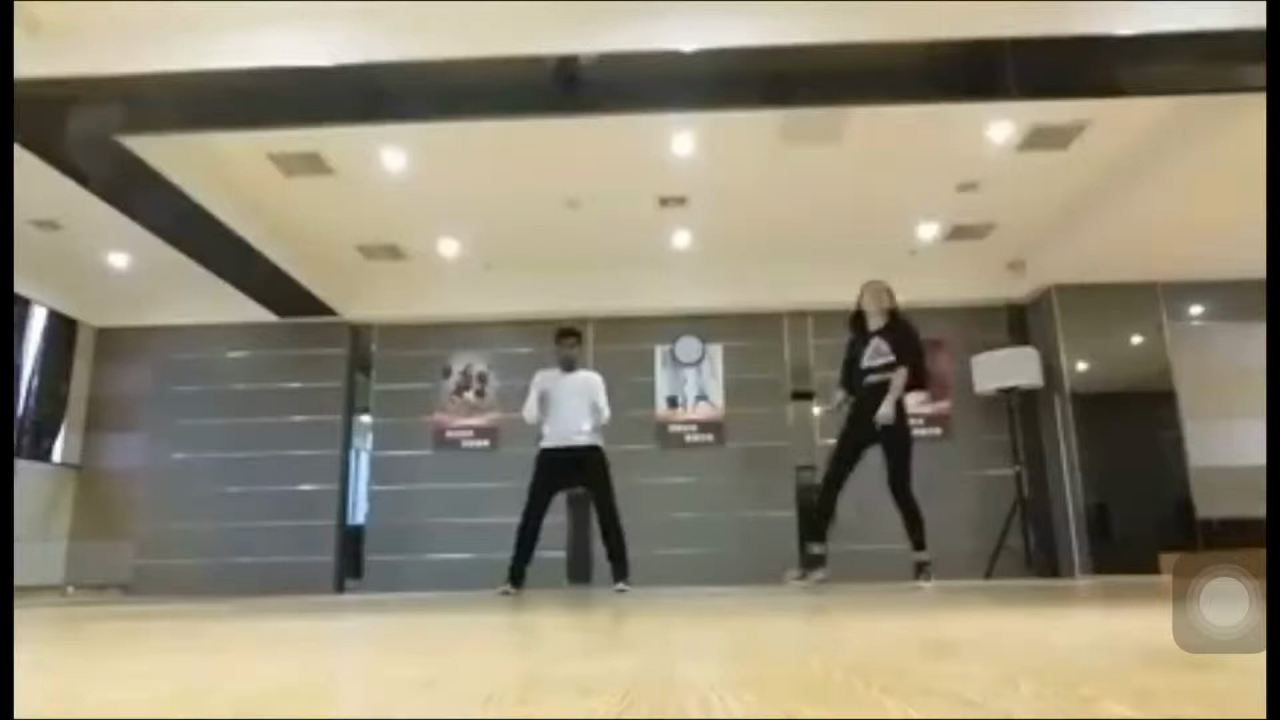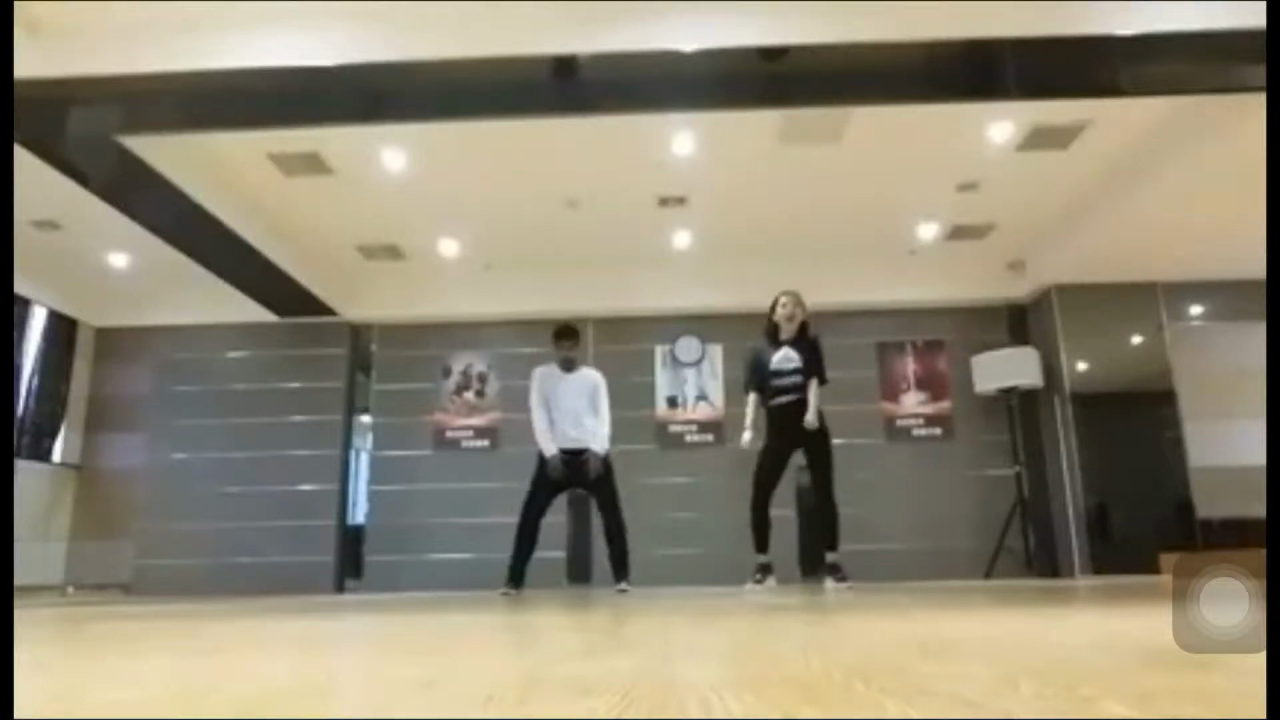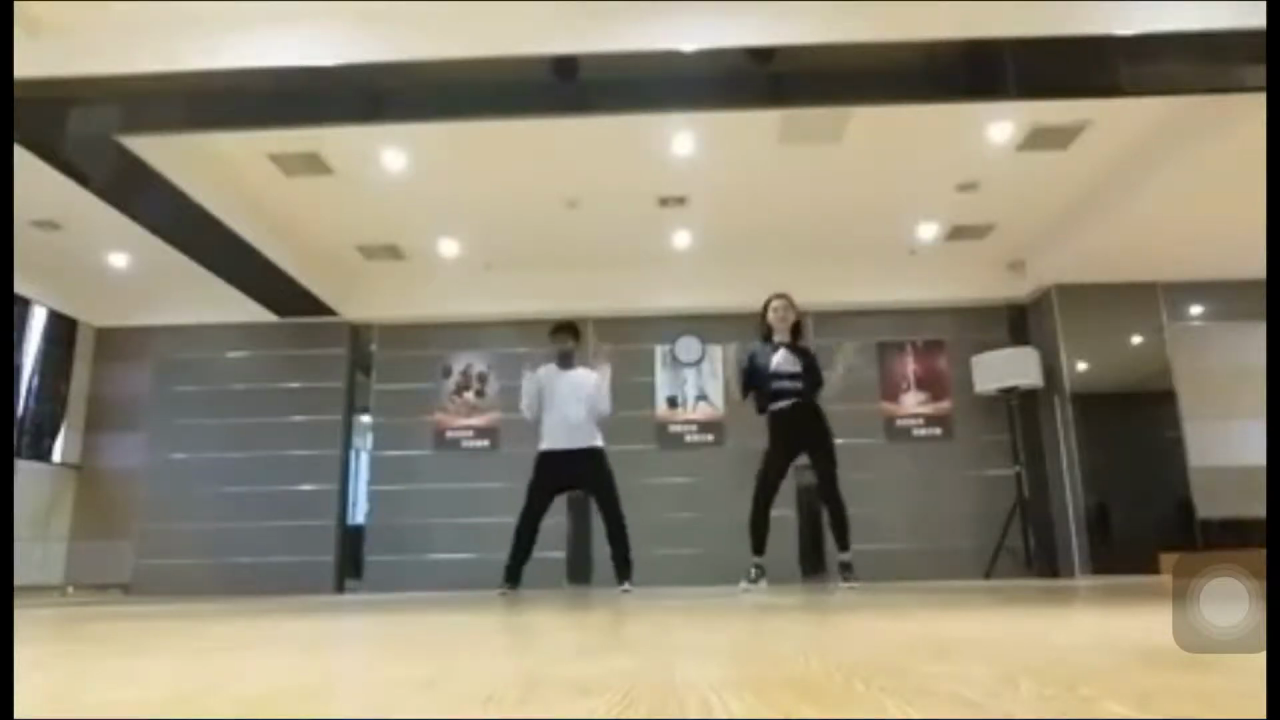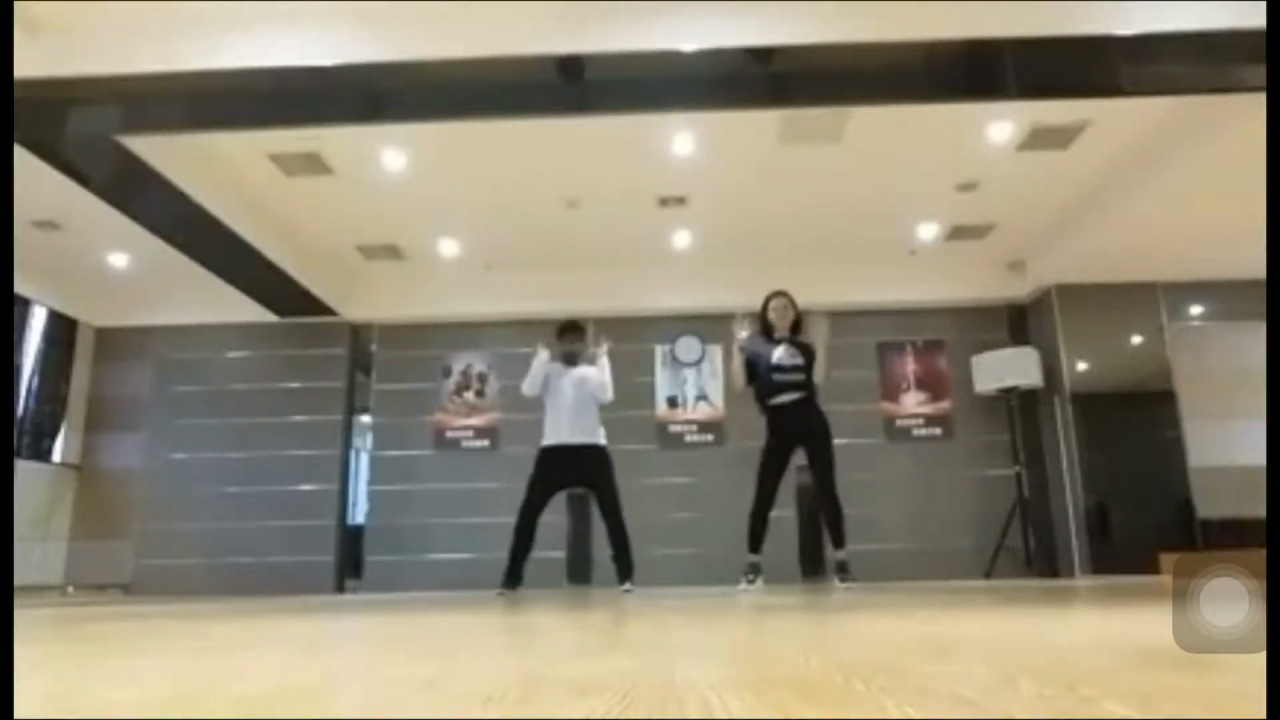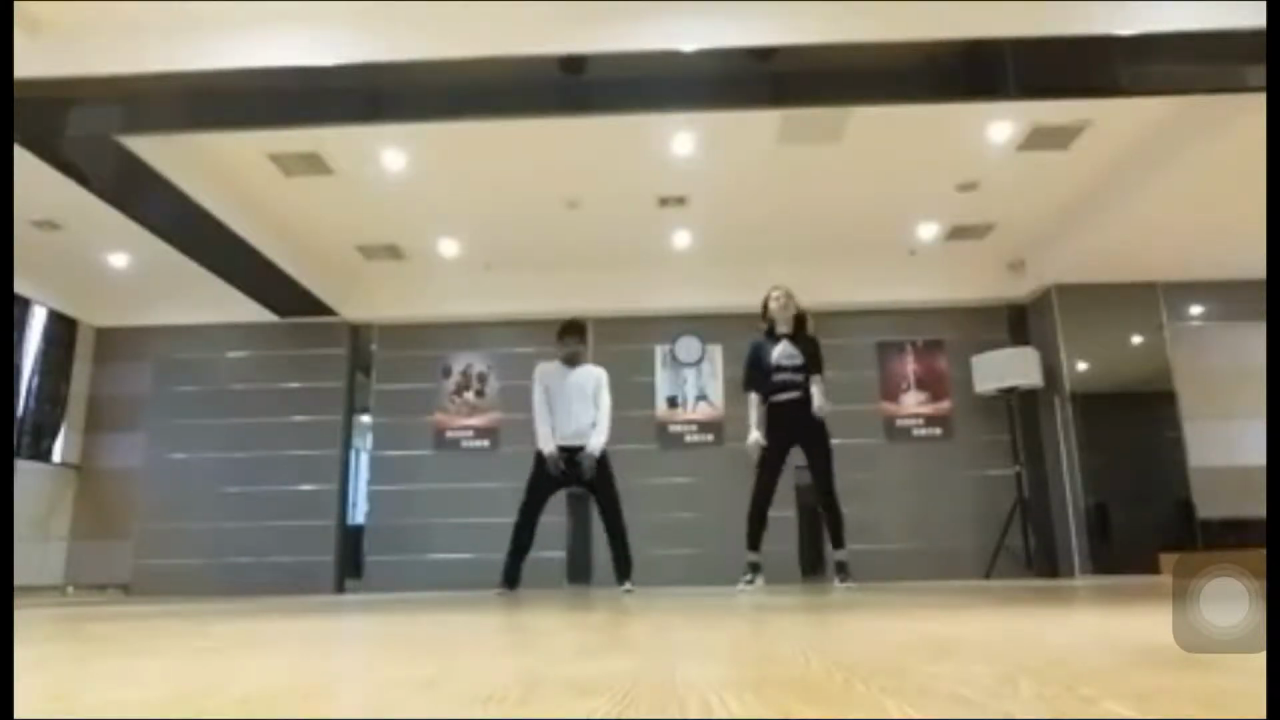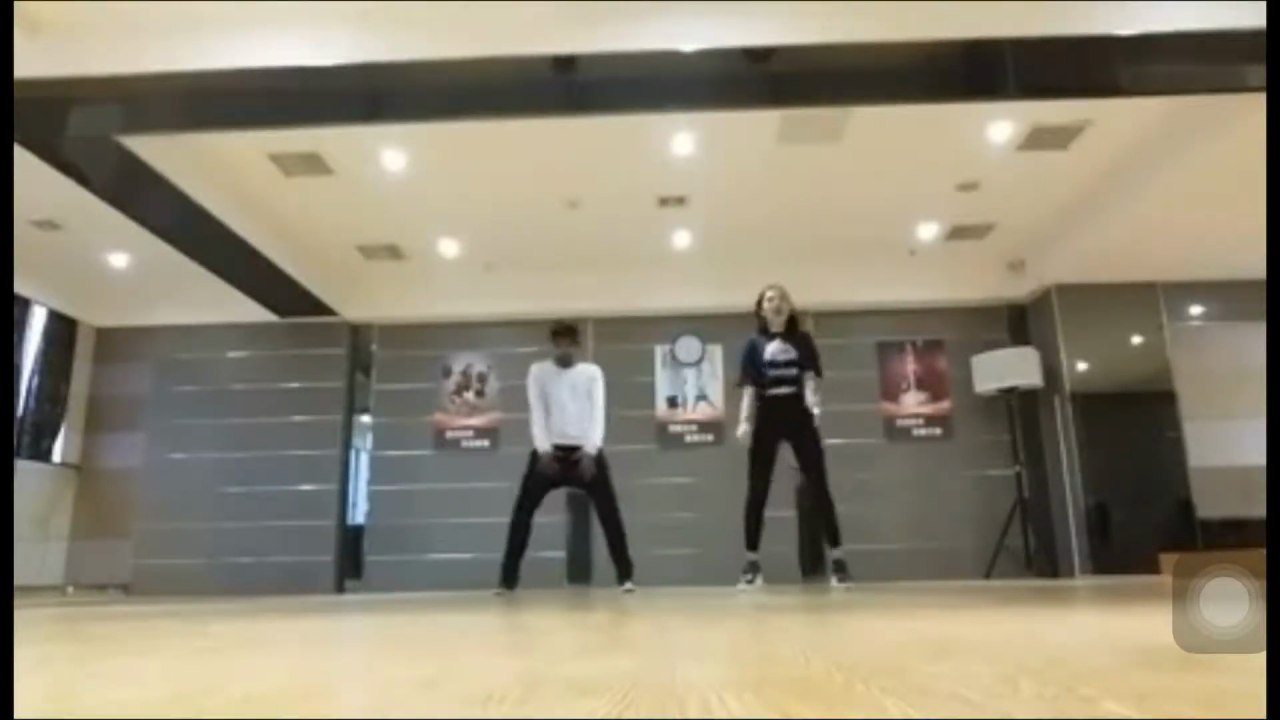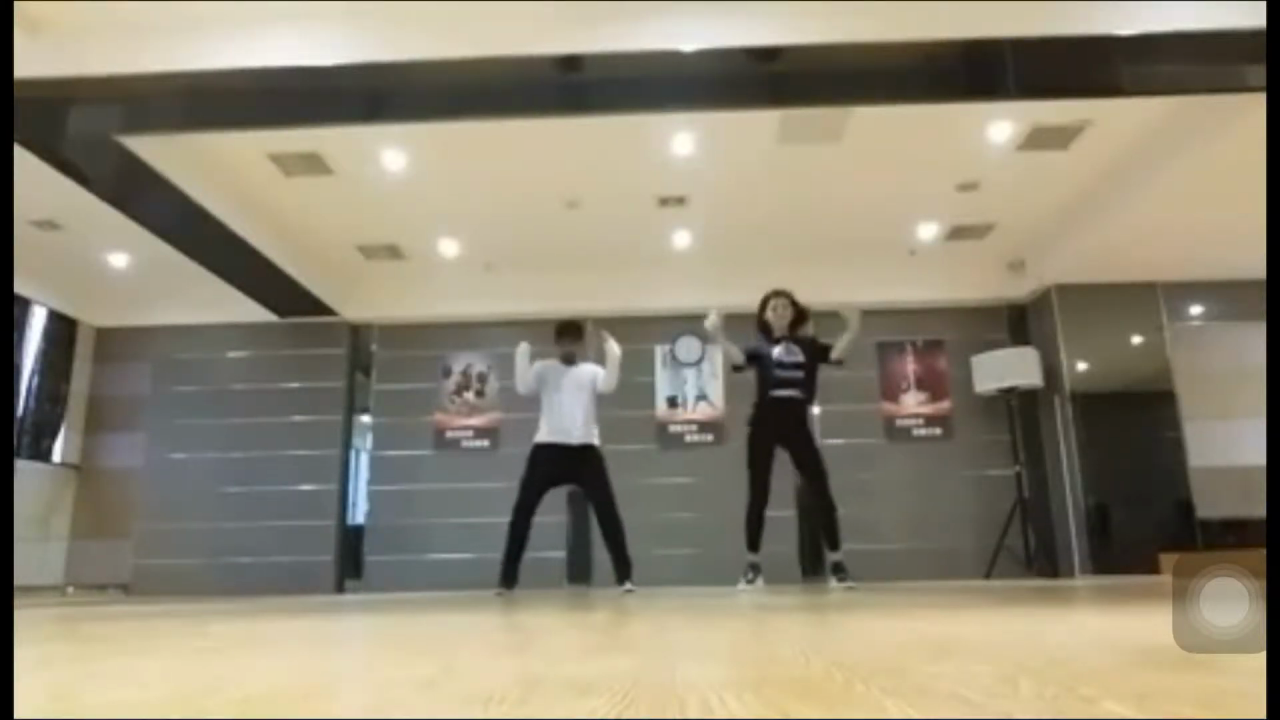
dt=0.7s
person 1, frame 1
left shoulder: (902, 332)
right shoulder: (856, 341)
left elbow: (904, 369)
right elbow: (848, 385)
left wrist: (890, 402)
right wrist: (831, 408)
left hip: (891, 415)
right hip: (860, 416)
left knee: (900, 489)
right knee: (830, 482)
left ankle: (922, 561)
right ankle: (815, 556)
person 1, frame 2
left shoulder: (809, 345)
right shoulder: (762, 353)
left elbow: (815, 381)
right elbow: (754, 392)
left wrist: (813, 410)
right wrist: (748, 427)
left hip: (809, 423)
right hip: (778, 427)
left knee: (823, 492)
right knee: (760, 494)
left ankle: (831, 564)
right ankle: (763, 566)
person 1, frame 3
left shoulder: (804, 354)
right shoulder: (756, 353)
left elbow: (820, 390)
right elbow: (739, 394)
left hip: (814, 424)
right hip: (782, 429)
left knee: (830, 492)
right knee: (762, 496)
left ankle: (844, 563)
right ankle: (756, 566)
person 1, frame 4
left shoulder: (804, 347)
right shoulder: (756, 346)
left elbow: (817, 381)
right elbow: (740, 384)
right wrist: (738, 347)
left hip: (811, 423)
right hip: (778, 427)
left knee: (826, 491)
right knee: (763, 495)
left ankle: (841, 562)
right ankle: (753, 565)
person 1, frame 5
left shoulder: (808, 342)
right shoulder: (760, 345)
left elbow: (815, 378)
right elbow: (754, 391)
left wrist: (819, 399)
right wrist: (754, 427)
left hip: (808, 420)
right hip: (777, 422)
left knee: (826, 492)
right knee: (761, 494)
left ankle: (840, 563)
right ankle: (753, 565)
person 1, frame 6
left shoulder: (803, 340)
right shoulder: (755, 344)
left elbow: (810, 375)
right elbow: (749, 386)
left wrist: (811, 395)
right wrist: (744, 420)
left hip: (799, 416)
right hip: (767, 418)
left knee: (818, 488)
right knee: (757, 491)
left ankle: (837, 561)
right ankle: (752, 564)
person 1, frame 7
left shoulder: (807, 345)
right shoulder: (761, 347)
left elbow: (834, 354)
right elbow: (738, 359)
left wrist: (852, 329)
right wrist: (717, 334)
left hip: (796, 424)
right hip: (765, 423)
left knee: (821, 491)
right knee: (758, 494)
left ankle: (836, 562)
right ankle: (753, 565)
person 2, frame 1
left shoulder: (593, 379)
right shoulder: (542, 378)
left elbow: (603, 416)
right elbow: (529, 415)
left wrist: (600, 416)
right wrist: (535, 410)
left hip: (588, 451)
right hip: (552, 452)
left knee: (607, 512)
right knee: (532, 513)
left ankle: (621, 575)
right ankle: (515, 577)
person 2, frame 2
left shoulder: (594, 378)
right shoulder: (541, 375)
left elbow: (603, 417)
right elbow: (538, 416)
left wrist: (597, 451)
right wrist: (551, 453)
left hip: (591, 453)
right hip: (555, 454)
left knee: (612, 513)
right knee: (530, 514)
left ankle: (621, 575)
right ankle: (514, 578)
person 2, frame 3
left shoulder: (591, 376)
right shoulder: (542, 374)
left elbow: (602, 411)
right elbow: (530, 412)
left wrist: (604, 377)
right wrist: (529, 383)
left hip: (588, 453)
right hip: (551, 454)
left knee: (613, 513)
right knee: (530, 515)
left ankle: (624, 575)
right ankle: (511, 577)
person 2, frame 4
left shoulder: (592, 373)
right shoulder: (548, 371)
left elbow: (605, 397)
right elbow: (529, 390)
left wrist: (602, 360)
right wrist: (541, 357)
left hip: (592, 451)
right hip: (554, 450)
left knee: (612, 513)
right knee: (528, 513)
left ankle: (625, 576)
right ankle: (512, 578)
person 2, frame 5
left shoulder: (597, 374)
right shoulder: (544, 371)
left elbow: (604, 414)
right elbow: (540, 412)
left wrist: (594, 449)
right wrist: (548, 449)
left hip: (590, 452)
right hip: (553, 452)
left knee: (611, 512)
right knee: (528, 512)
left ankle: (624, 575)
right ankle: (510, 578)
person 2, frame 6
left shoulder: (592, 372)
right shoulder: (538, 371)
left elbow: (597, 412)
right elbow: (537, 412)
left wrist: (591, 449)
right wrist: (544, 450)
left hip: (585, 451)
right hip: (549, 451)
left knee: (609, 512)
right knee: (522, 511)
left ankle: (625, 576)
right ankle: (508, 578)
person 2, frame 7
left shoulder: (592, 371)
right shoulder: (544, 368)
left elbow: (609, 385)
right elbow: (523, 388)
left wrist: (611, 350)
right wrist: (523, 352)
left hip: (584, 448)
right hip: (547, 449)
left knee: (607, 509)
right knee: (522, 510)
left ankle: (624, 575)
right ankle: (508, 578)
